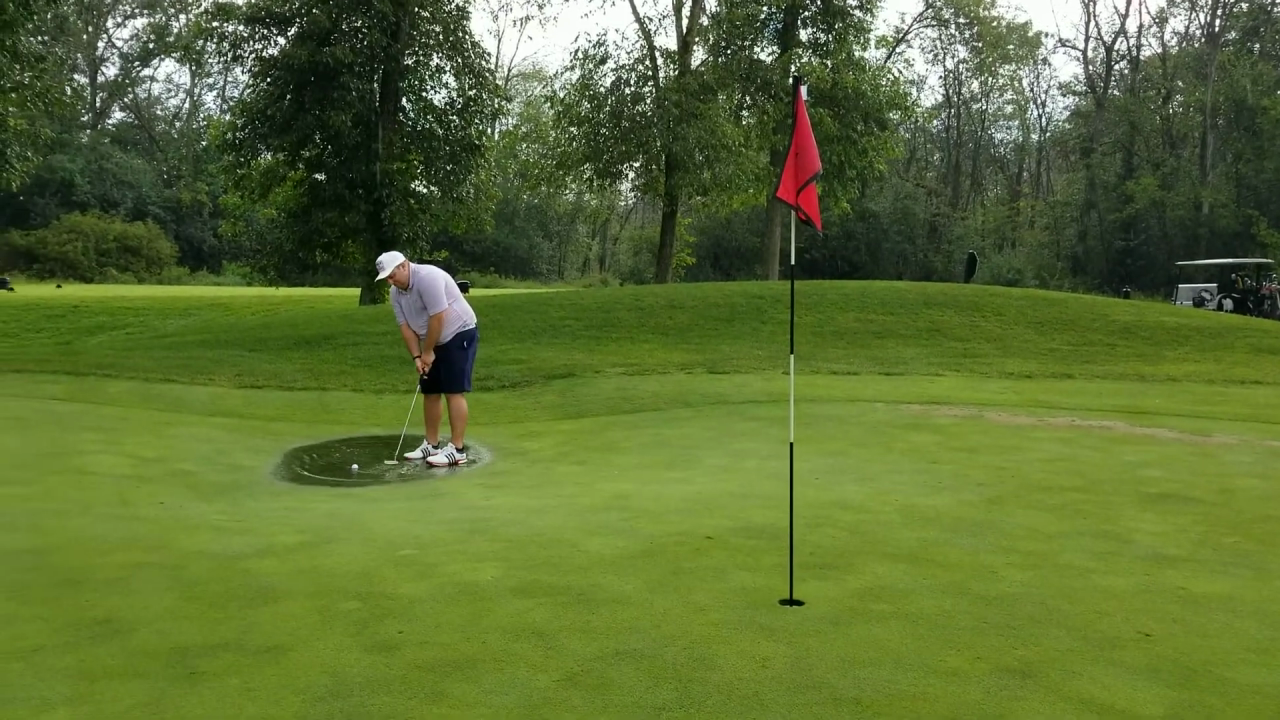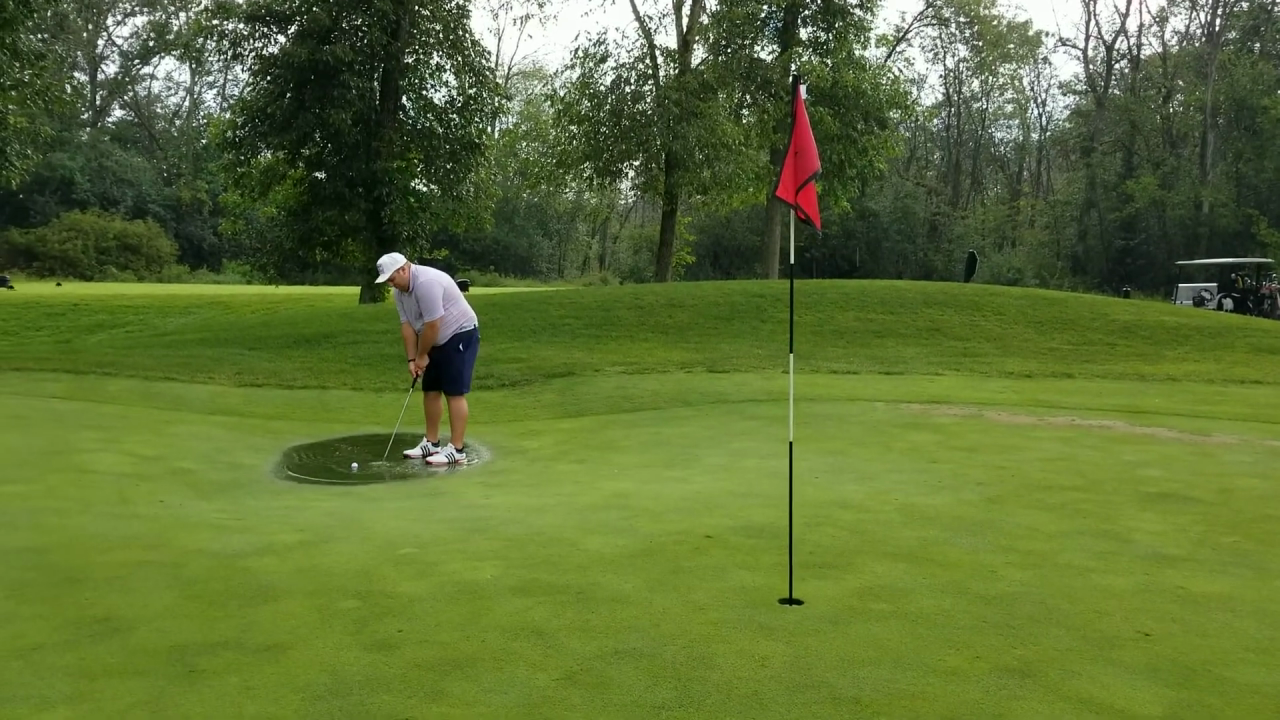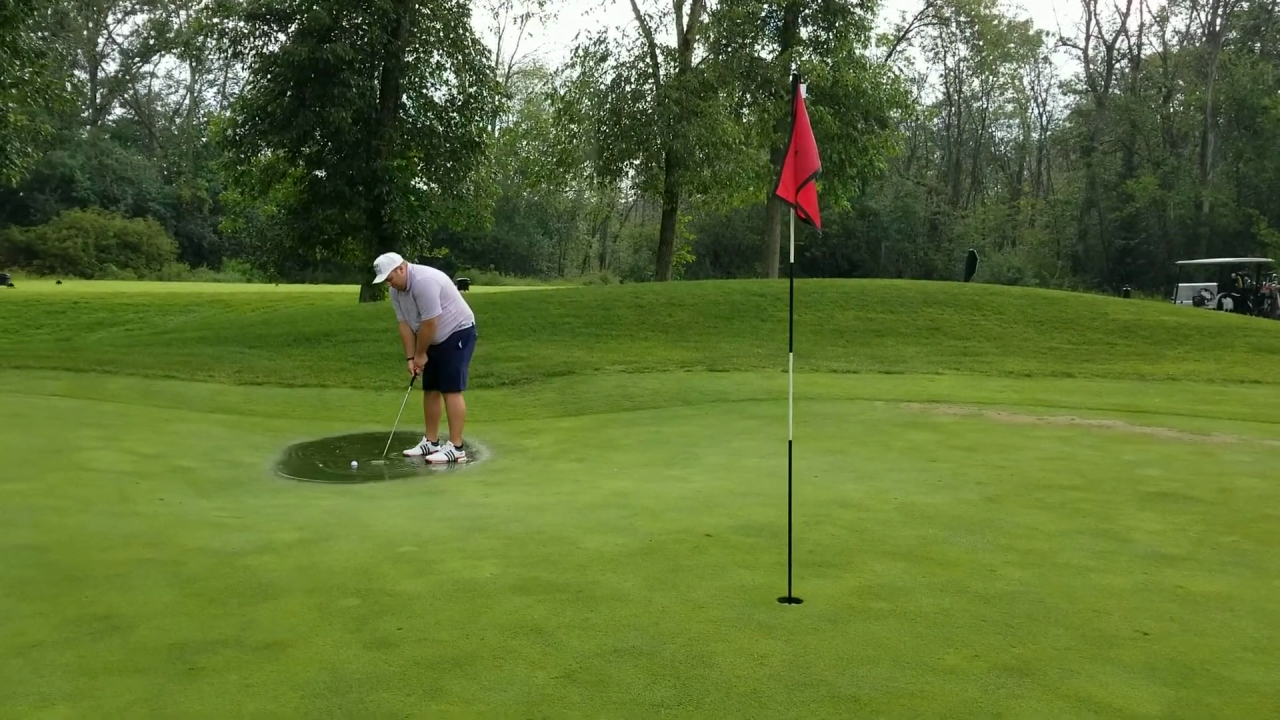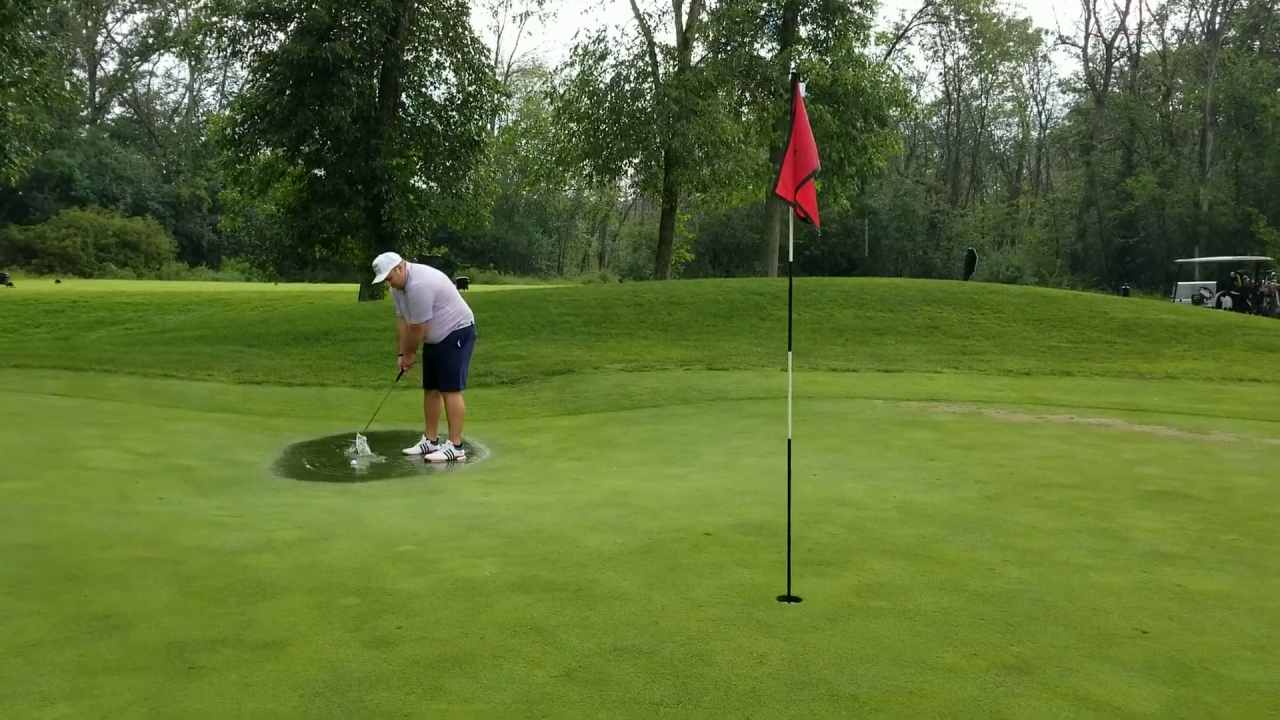
dt=0.3s
person 1, frame 1
left shoulder: (428, 277)
right shoulder: (396, 293)
left elbow: (438, 318)
right elbow: (406, 326)
left wrist: (428, 352)
right wrist: (417, 356)
left hip: (460, 335)
right hip: (435, 342)
left knee: (454, 392)
right knee: (430, 393)
left ankle: (457, 450)
right ankle: (431, 445)
person 1, frame 2
left shoulder: (427, 282)
right shoulder: (400, 291)
left elbow: (432, 325)
right elbow: (407, 325)
left wrist: (421, 356)
right wrist: (411, 359)
left hip: (460, 335)
right hip: (437, 341)
left knee: (454, 393)
right knee: (431, 391)
left ankle: (457, 450)
right ankle: (431, 443)
person 1, frame 3
left shoulder: (424, 281)
right shoulder: (396, 290)
left elbow: (429, 324)
right elbow: (404, 324)
left wrist: (420, 354)
right wrist: (410, 357)
left hip: (457, 334)
right hip: (435, 340)
left knee: (451, 390)
right knee: (431, 390)
left ankle: (456, 447)
right ankle: (431, 442)
person 1, frame 4
left shoulder: (420, 284)
right shoulder: (398, 286)
left elbow: (418, 327)
right elbow: (402, 320)
left wrist: (410, 354)
right wrist: (402, 353)
left hip: (457, 333)
right hip: (434, 339)
left knee: (450, 389)
right knee: (431, 389)
left ankle: (455, 446)
right ankle: (430, 441)
